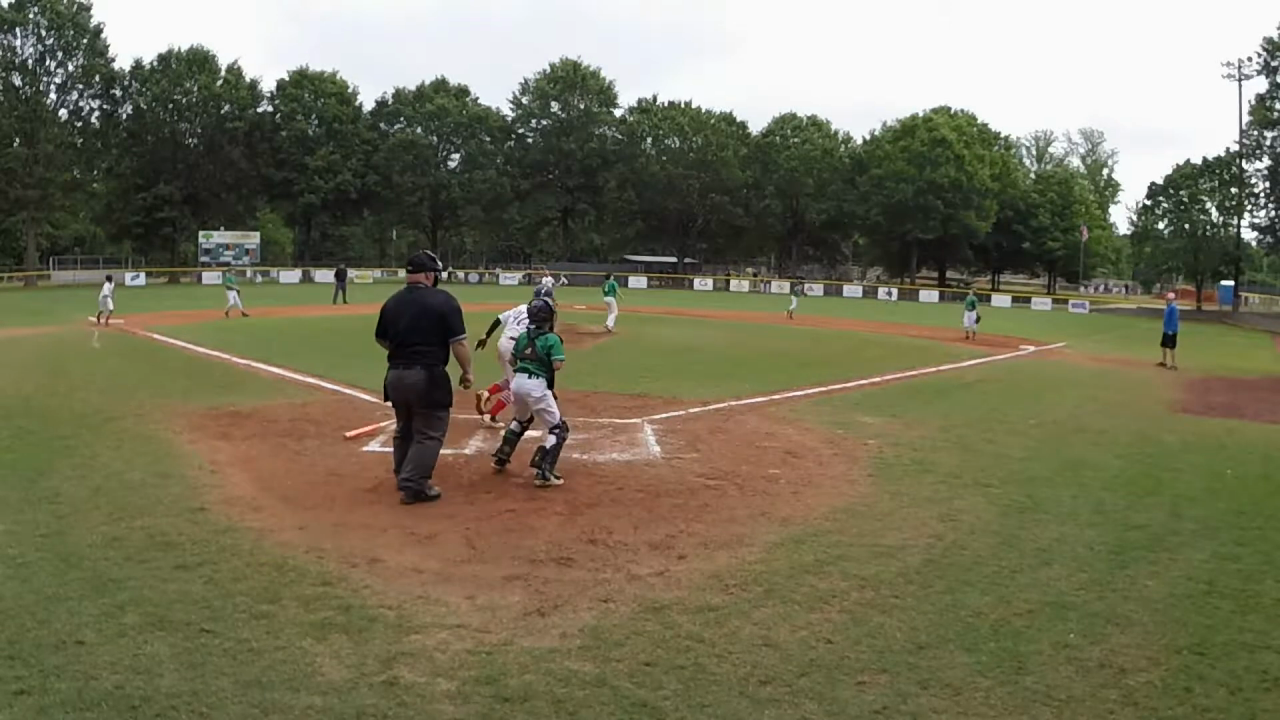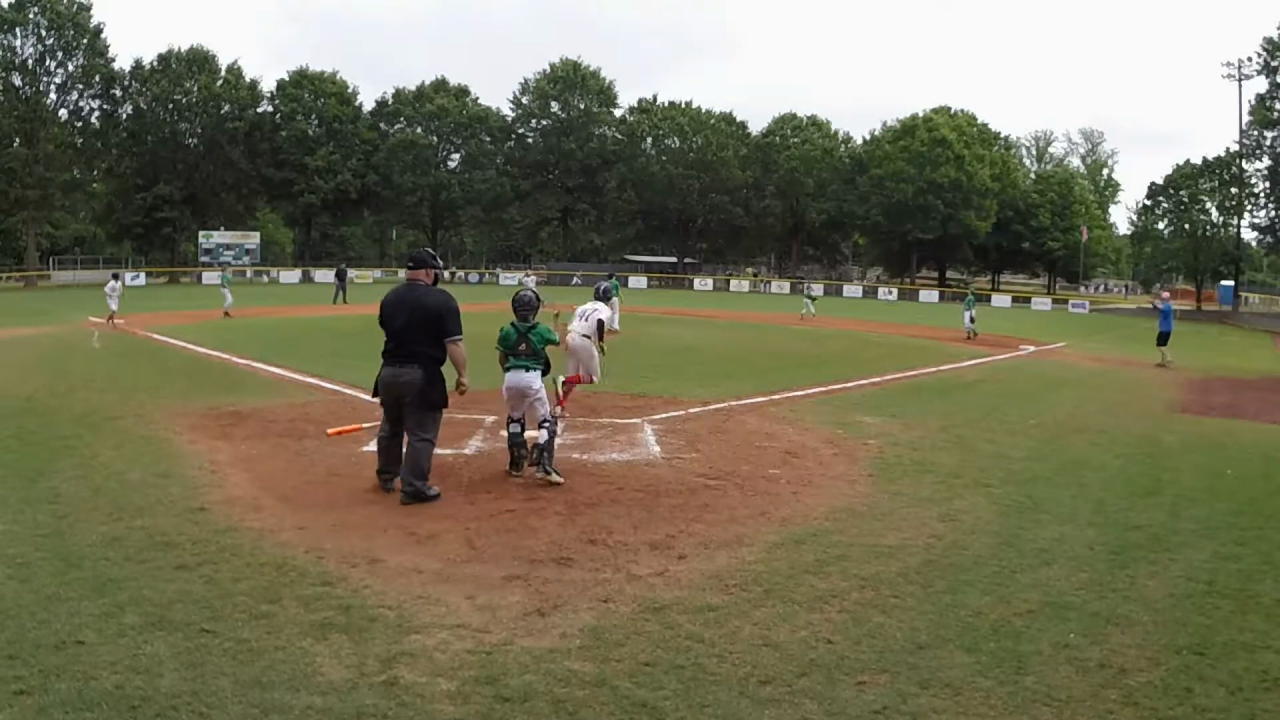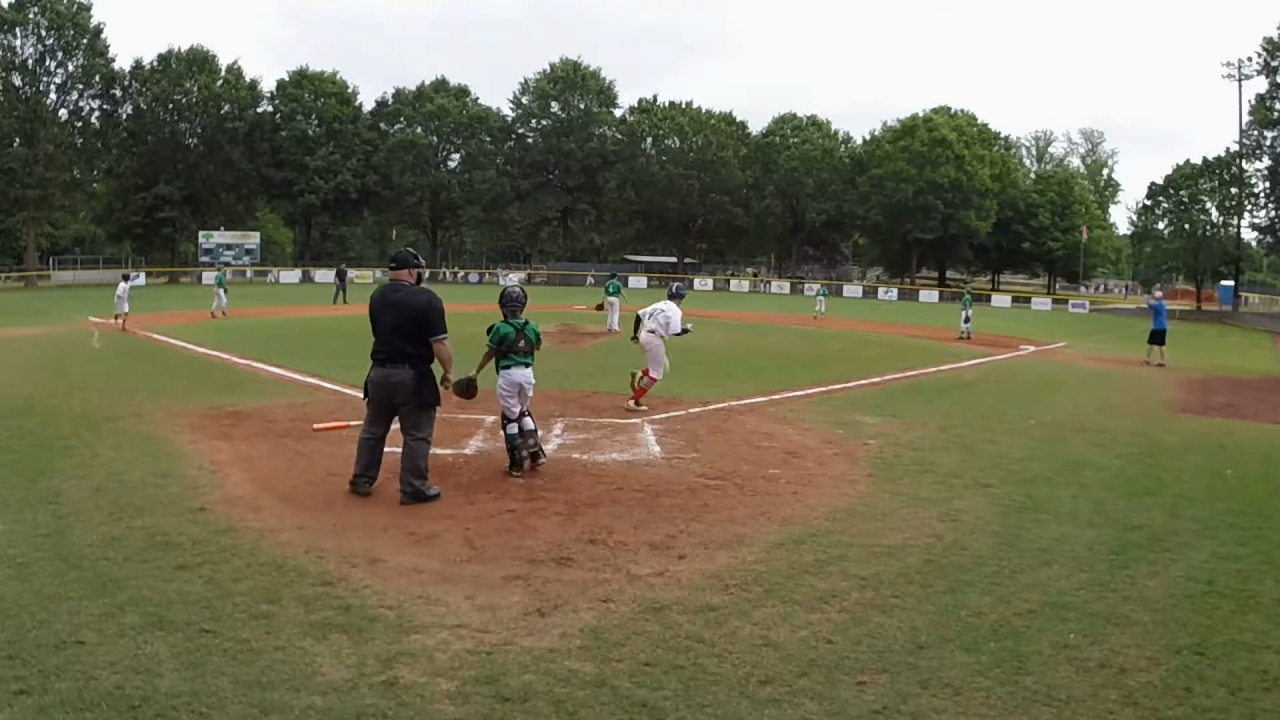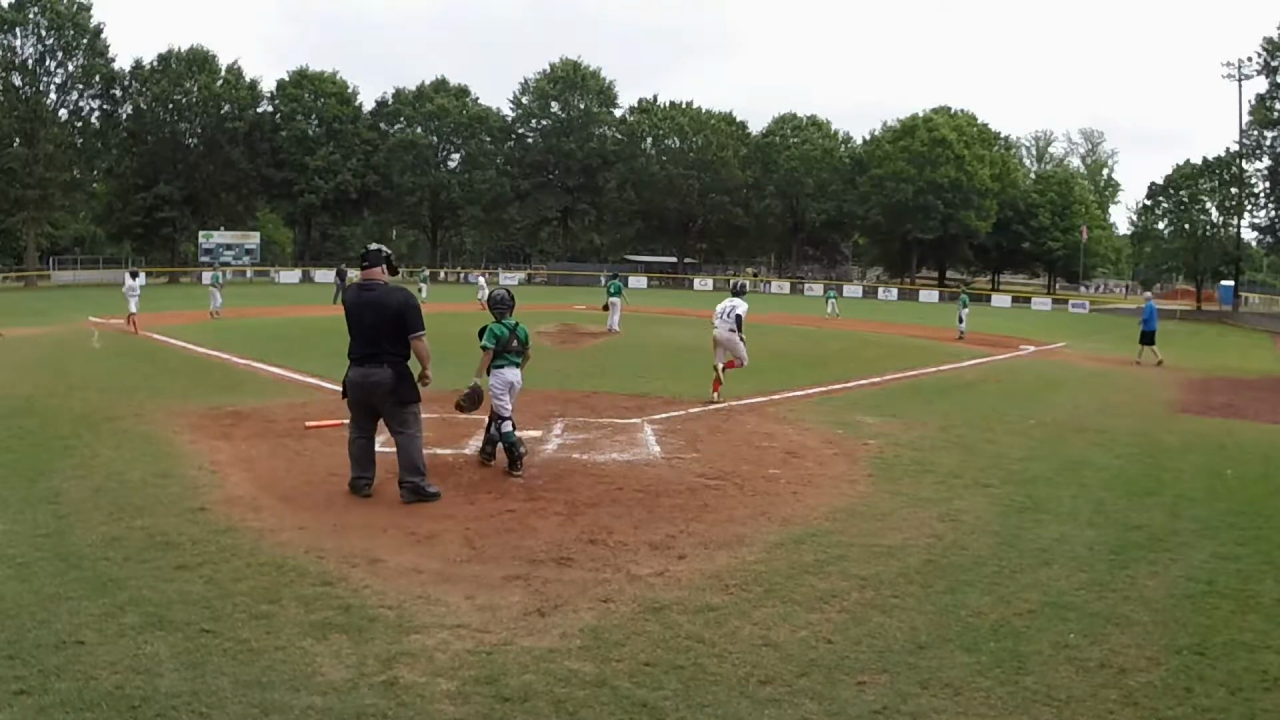
dt=0.3s
person 1, frame 1
left shoulder: (392, 302)
right shoulder: (444, 300)
left elbow: (381, 339)
right elbow: (458, 342)
right wrist: (467, 371)
left hip: (395, 375)
right hip: (427, 377)
left knee: (404, 429)
right knee: (429, 433)
left ankle: (405, 478)
right ankle: (414, 486)
person 1, frame 2
left shoulder: (391, 297)
right shoulder: (442, 300)
right elbow: (454, 343)
right wrist: (462, 375)
left hip: (390, 373)
right hip: (423, 376)
left knee: (390, 428)
right knee: (421, 435)
left ankle: (387, 477)
right ankle: (413, 488)
person 1, frame 3
left shoulder: (378, 296)
right shoulder: (426, 299)
right elbow: (439, 342)
right wrist: (448, 371)
left hip: (379, 373)
right hip: (413, 376)
left knee: (373, 430)
right knee: (417, 434)
left ankle: (362, 480)
right ankle: (414, 488)
person 1, frame 4
left shoulder: (351, 295)
right shoulder: (401, 296)
right elbow: (417, 339)
left wrist: (366, 273)
right wrist: (426, 368)
left hip: (358, 374)
right hip: (392, 375)
left knee: (360, 432)
right knee: (407, 432)
left ankle: (361, 482)
right ankle: (414, 485)
person 2, frame 1
left shoulder: (523, 336)
right shoulder: (552, 339)
left elbow: (511, 360)
right elbow: (557, 366)
right wrist: (560, 362)
left hip: (517, 383)
right hip: (537, 386)
left knee: (520, 420)
right knee: (558, 428)
left ankle: (501, 460)
right ankle: (543, 474)
person 2, frame 2
left shoulder: (507, 330)
right shoulder: (542, 330)
left elbow: (501, 358)
right elbow: (557, 341)
left hip: (511, 378)
right hip: (533, 379)
left knee: (515, 419)
right knee: (546, 422)
left ankle: (516, 464)
right ankle: (544, 467)
person 2, frame 3
left shoulder: (500, 329)
right shoulder: (532, 327)
left elbow: (490, 353)
right elbow: (538, 347)
left wrist: (476, 371)
left hip: (508, 375)
right hip: (527, 374)
left knee: (510, 418)
right knee: (524, 414)
left ankle: (517, 465)
right ankle: (536, 454)
person 2, frame 4
left shoulder: (493, 328)
right shoulder: (521, 329)
left elbow: (488, 355)
right elbow: (526, 355)
left wrist: (478, 378)
left hip: (499, 375)
right hip: (516, 374)
left knee: (503, 417)
right knee: (498, 413)
left ankle: (516, 463)
right ankle: (488, 453)
